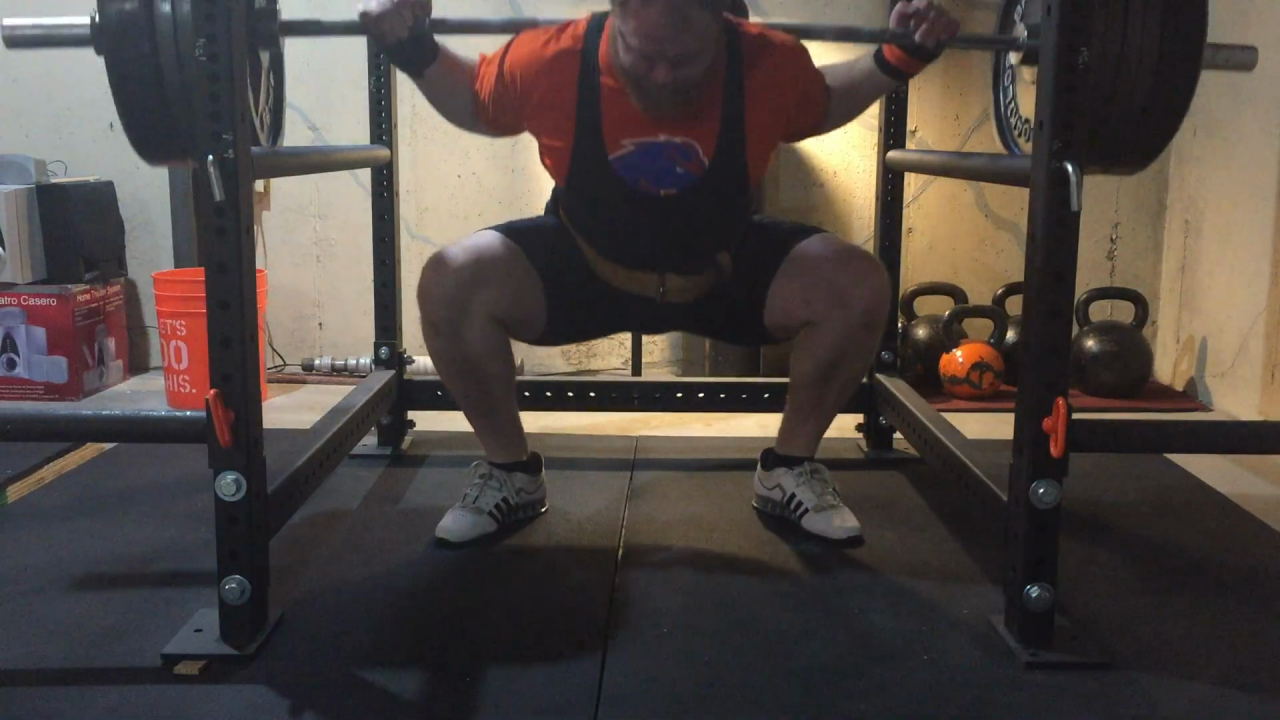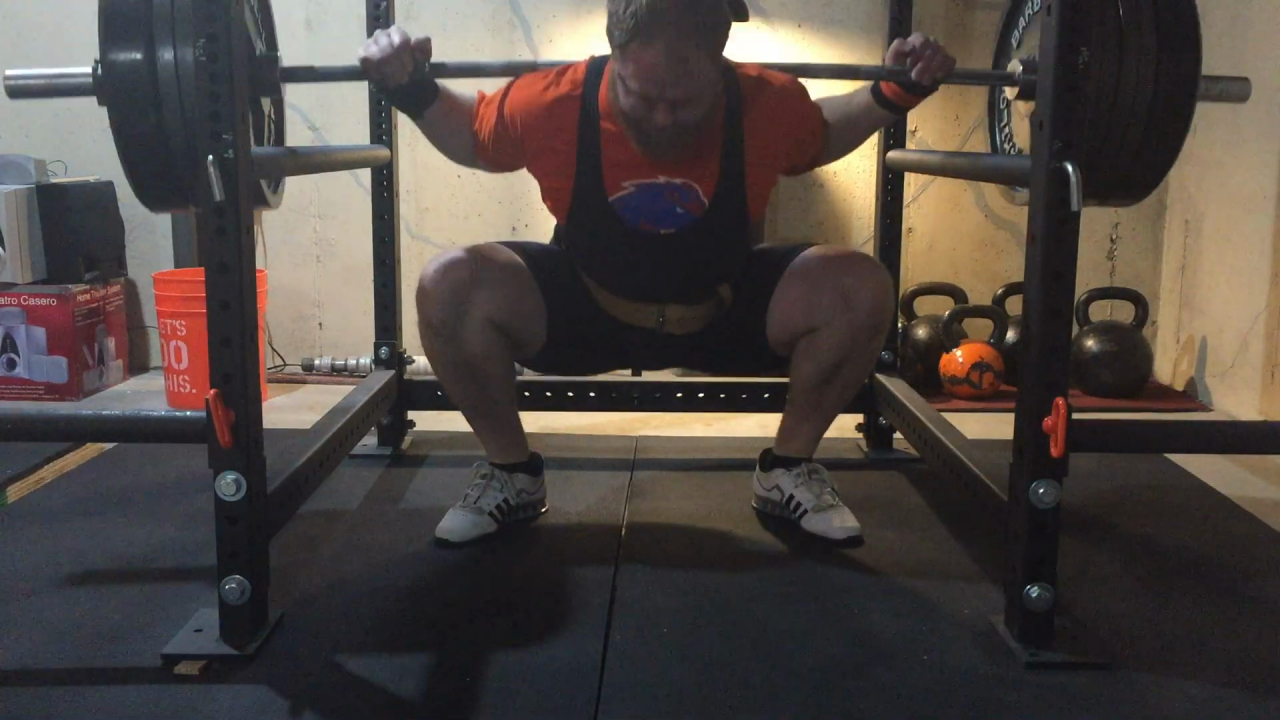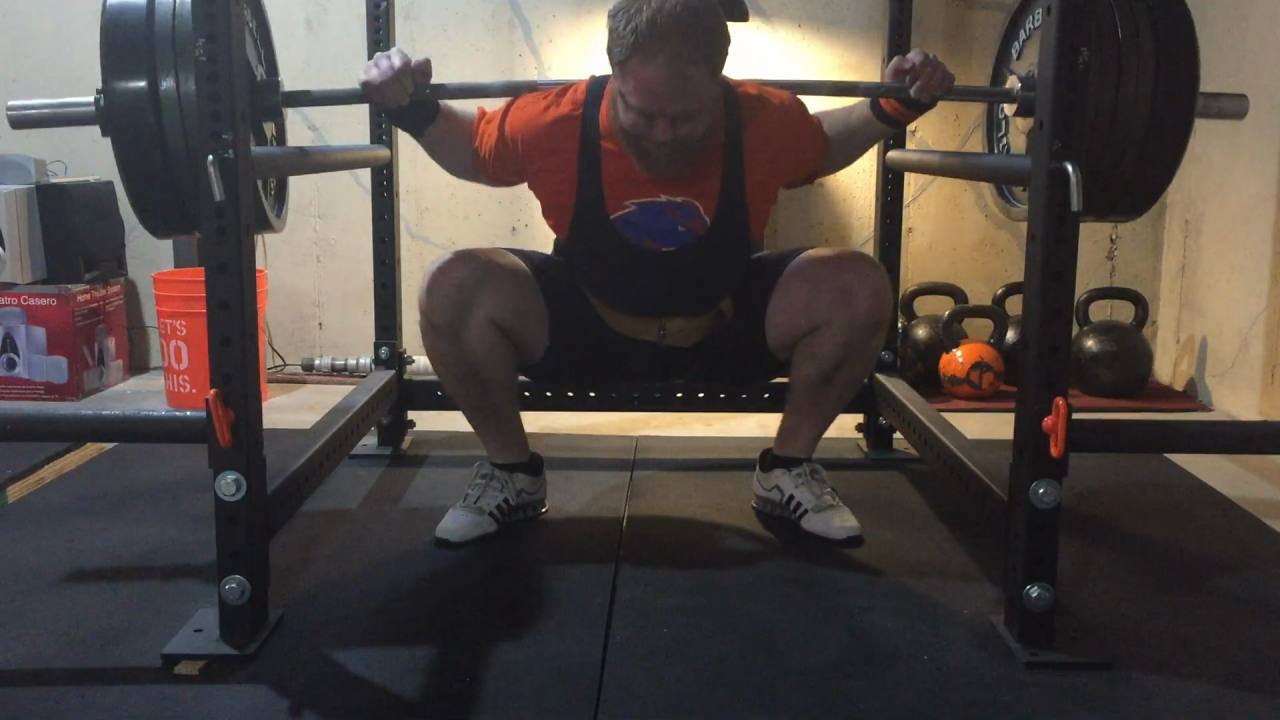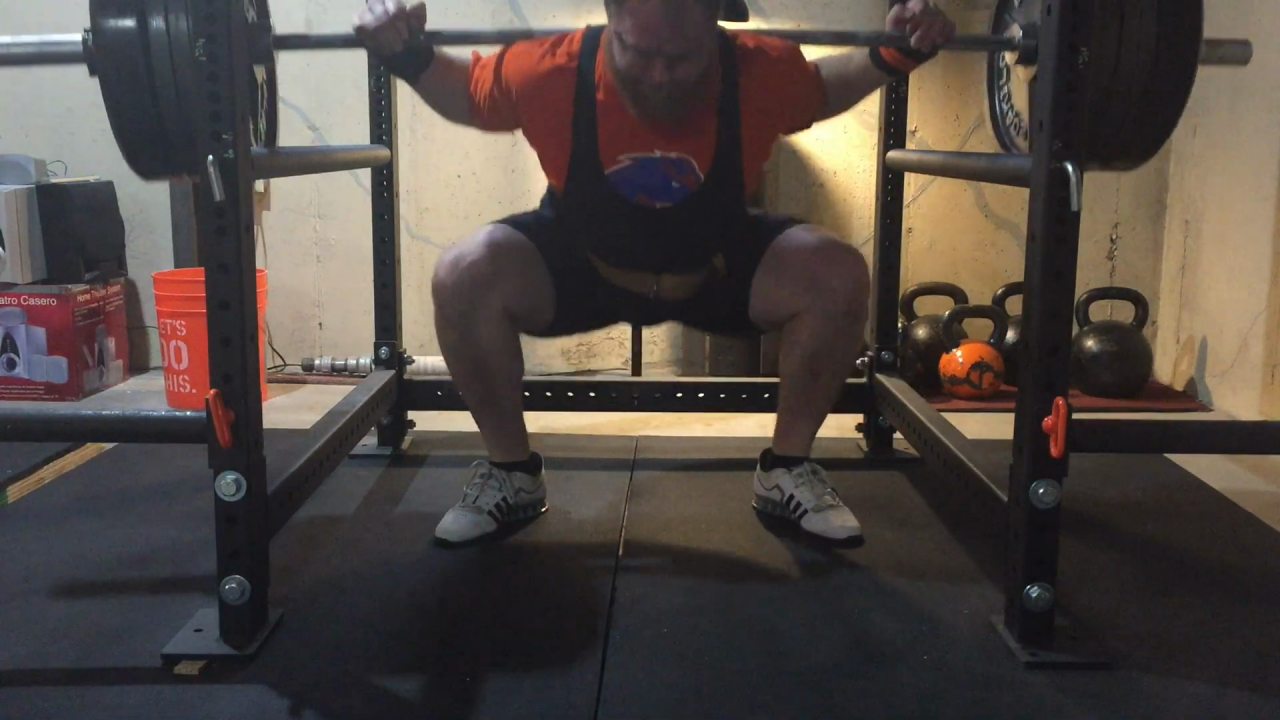
dt=0.3s
person 1, frame 1
left shoulder: (768, 65)
right shoulder: (551, 59)
left elbow: (820, 107)
right elbow: (477, 105)
left wrist: (897, 60)
right wrist: (413, 51)
left hip: (723, 267)
right hip: (582, 265)
left knee: (860, 289)
right knee: (450, 286)
left ankle: (789, 470)
right ankle: (510, 473)
person 1, frame 2
left shoulder: (768, 107)
right shoulder: (550, 106)
left elbow: (820, 138)
right elbow: (473, 139)
left wrist: (892, 96)
right wrist: (412, 93)
left hip: (722, 307)
right hip: (586, 307)
left knee: (862, 294)
right knee: (448, 292)
left ankle: (787, 471)
right ankle: (513, 474)
person 1, frame 3
left shoulder: (767, 122)
right shoulder: (550, 122)
left elbow: (819, 149)
right elbow: (475, 153)
left wrist: (893, 110)
right wrist: (412, 112)
left hip: (724, 322)
right hip: (586, 319)
left knee: (861, 292)
right knee: (451, 291)
left ankle: (787, 470)
right ankle: (513, 474)
person 1, frame 4
left shoulder: (761, 70)
right shoulder: (547, 69)
left elbow: (819, 93)
right elbow: (470, 98)
left wrist: (892, 56)
right wrist: (406, 55)
left hip: (717, 261)
right hip: (579, 257)
left knee: (839, 279)
right knee: (462, 278)
left ankle: (787, 469)
right ankle: (511, 473)
